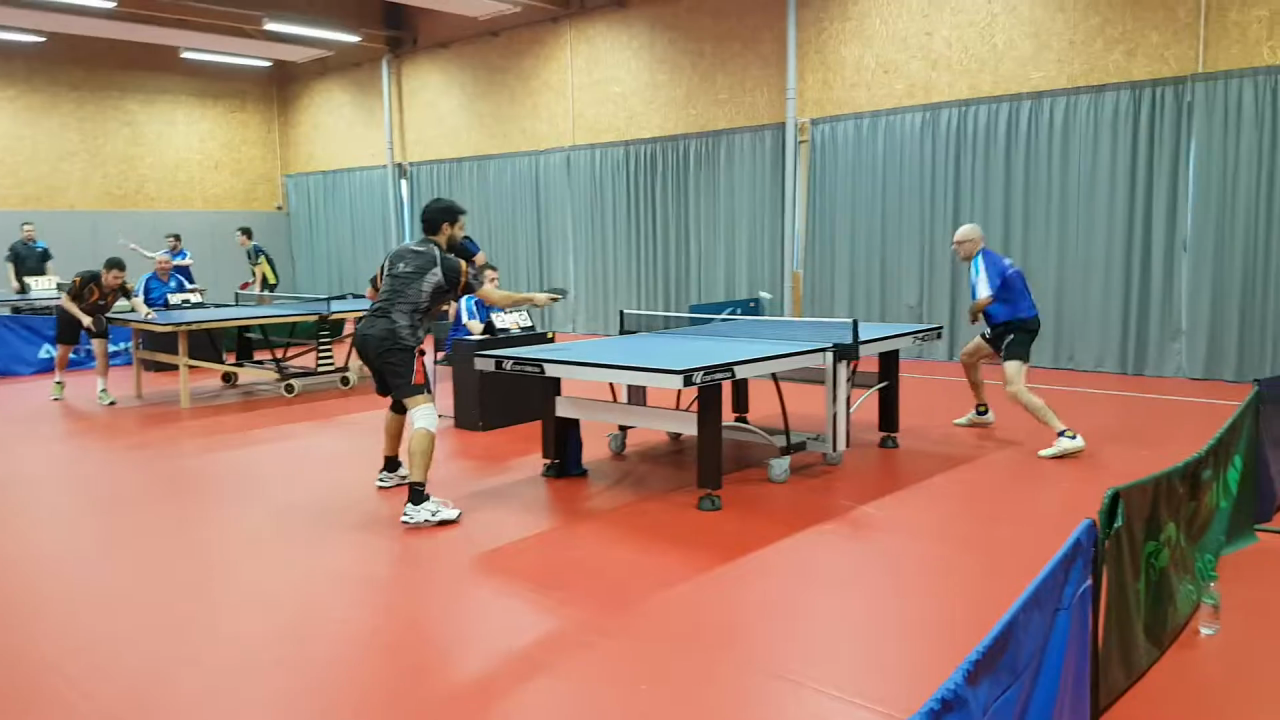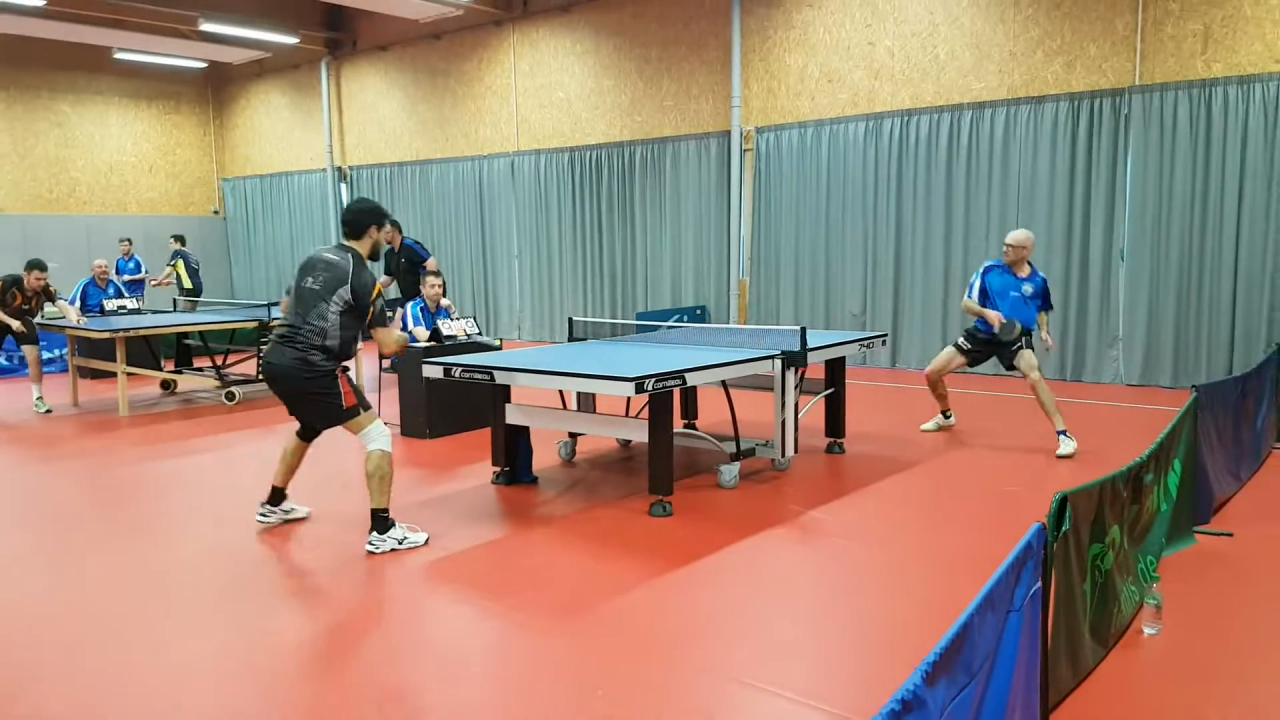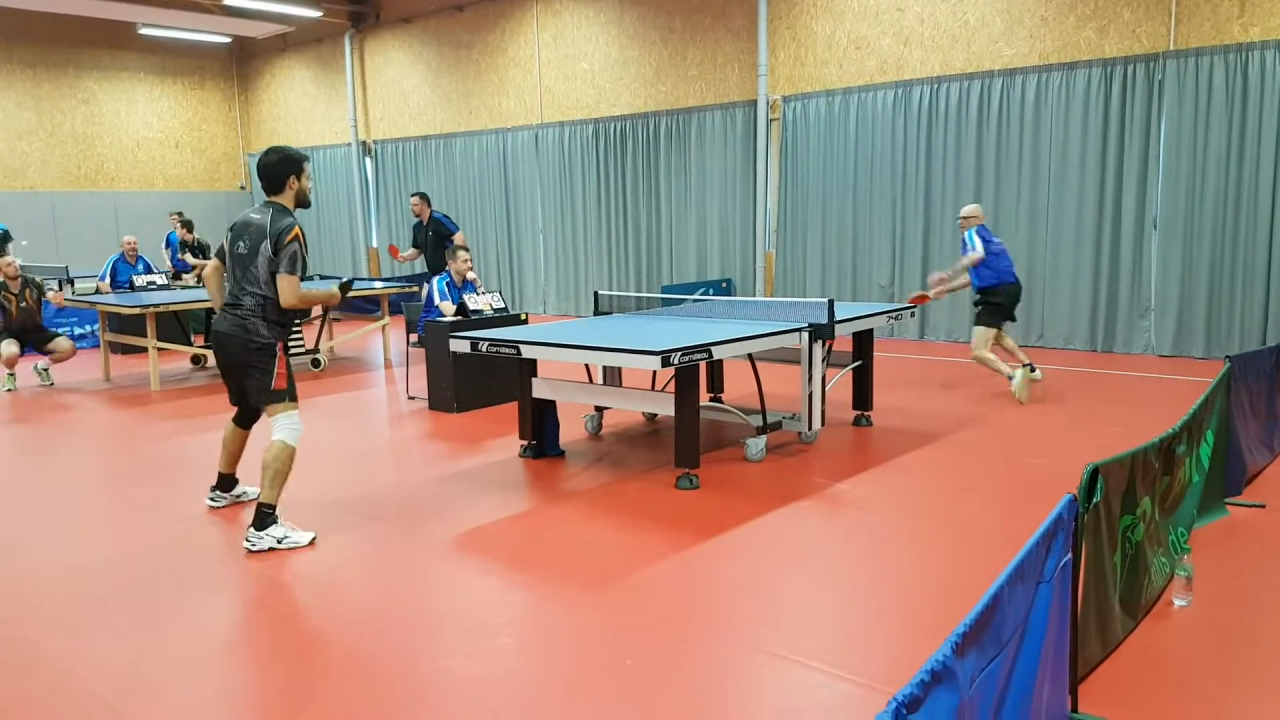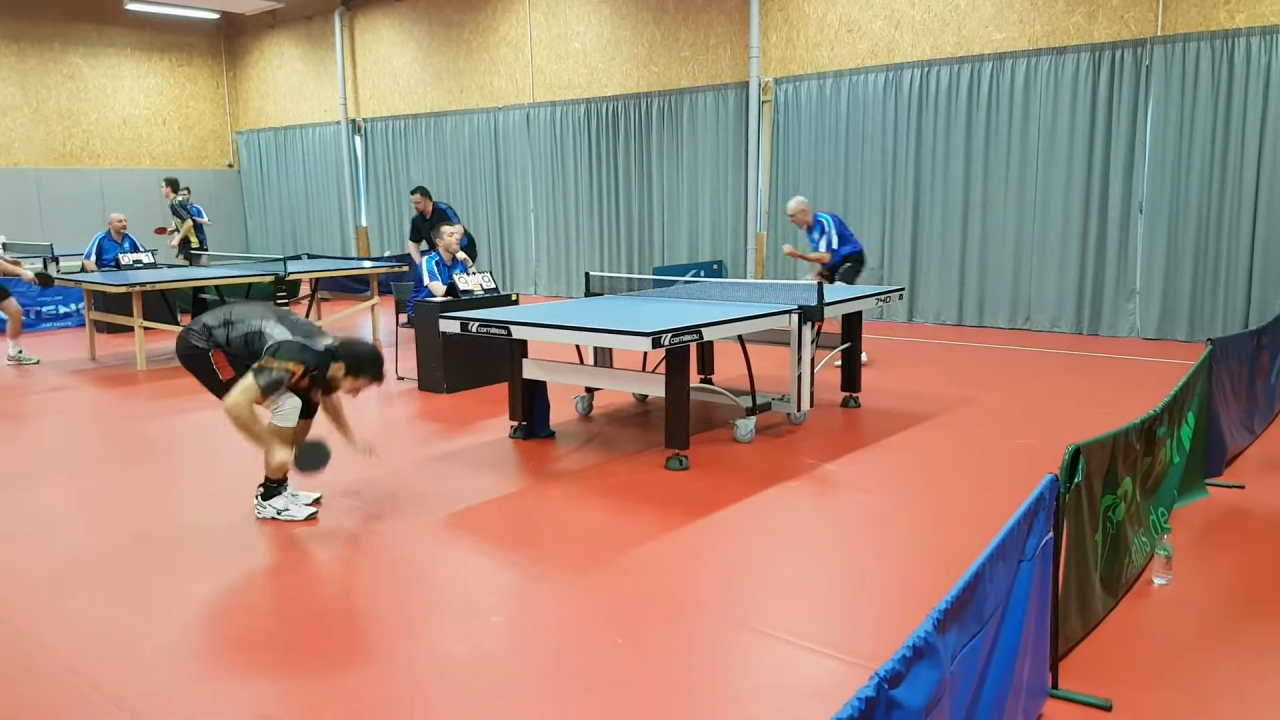
dt=0.7s
person 1, frame 1
left shoulder: (396, 254)
right shoulder: (448, 264)
left elbow: (373, 294)
right elbow: (494, 299)
right wrist: (532, 297)
left hip: (367, 334)
right hip: (395, 342)
left knee: (401, 400)
right knee: (424, 416)
left ankle: (390, 469)
right ankle: (418, 504)
person 1, frame 2
left shoulder: (313, 260)
right shoulder: (364, 280)
right elbow: (388, 346)
right wrist: (401, 336)
left hip: (276, 360)
right hip: (312, 368)
left knee: (310, 427)
right knee: (377, 436)
left ankle: (275, 503)
right ankle: (382, 530)
person 1, frame 3
left shoulder: (243, 221)
right shoulder: (288, 230)
left elbow: (211, 272)
right elbow: (290, 299)
right wrist: (329, 296)
left hip: (225, 332)
right hip: (259, 340)
left knee: (247, 411)
right knee: (287, 427)
left ankle: (223, 488)
right ankle: (264, 526)
person 1, frame 4
left shoulder: (331, 355)
right shoulder: (295, 362)
left elbow: (330, 402)
right elbow: (234, 404)
left wrist: (351, 437)
right wrist: (273, 447)
left hip: (232, 338)
right hip: (202, 345)
left knee: (306, 403)
right knee: (287, 405)
left ankle: (279, 485)
right ankle: (271, 496)
person 2, frame 1
left shoulder: (981, 262)
right shoulder: (994, 260)
left elbow: (983, 300)
left wrist: (973, 313)
left hip: (1017, 327)
right hip: (1004, 326)
left knee: (1015, 389)
right knee: (967, 356)
left ankle: (1067, 436)
right ankle: (982, 412)
person 2, frame 2
left shoulder: (1038, 281)
right shoulder: (989, 270)
left elbow: (1043, 311)
right elbow: (967, 303)
left wrist: (1044, 332)
right wrist: (989, 313)
left hip: (1015, 338)
right hip: (982, 333)
left knee: (1034, 377)
right knee: (932, 373)
left ankle: (1063, 435)
right ankle: (946, 416)
person 2, frame 3
left shoulder: (972, 234)
right shoulder: (986, 238)
left elbow: (976, 256)
right elbow: (972, 276)
left wrist: (947, 274)
right wrist: (943, 290)
left hip: (996, 295)
right hip: (1009, 291)
left knee: (978, 352)
right knee: (995, 333)
left ankle: (1015, 376)
right ankle: (1028, 368)
person 2, frame 4
left shoulder: (825, 222)
right shoulder: (810, 228)
left elbow: (826, 257)
left wrist: (796, 254)
right wrist: (816, 276)
left hip: (850, 261)
right hip: (836, 264)
